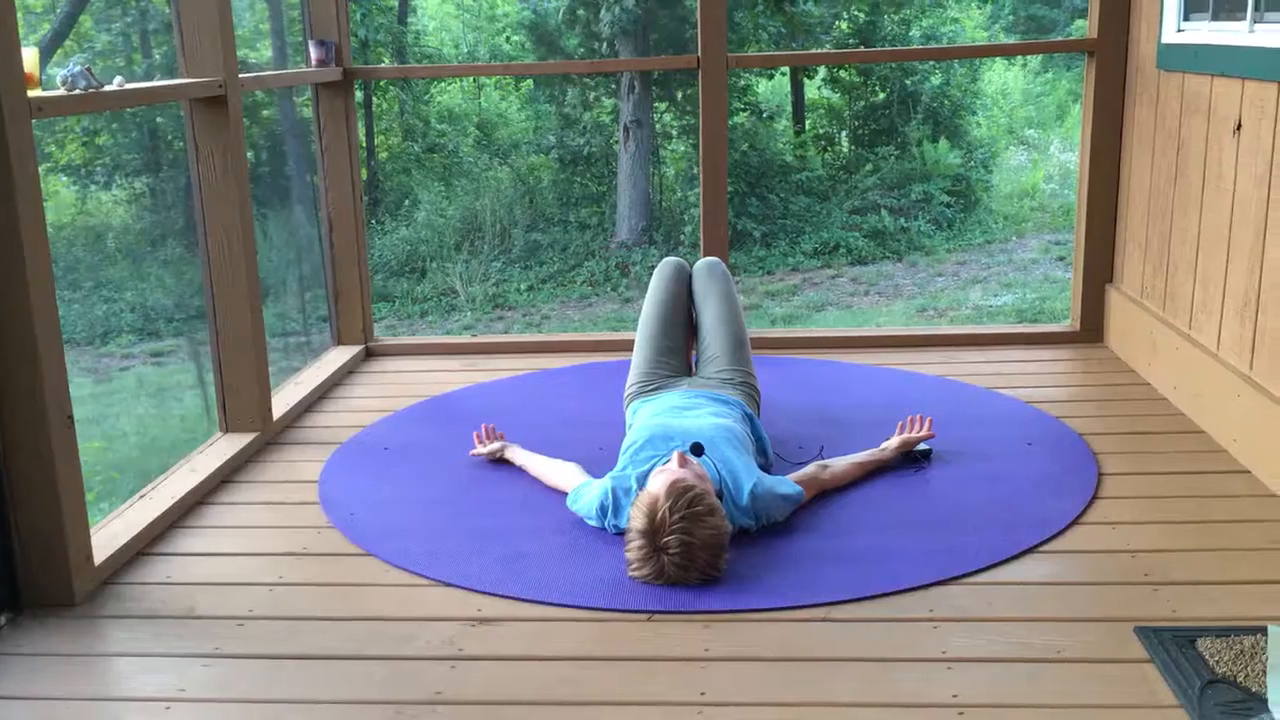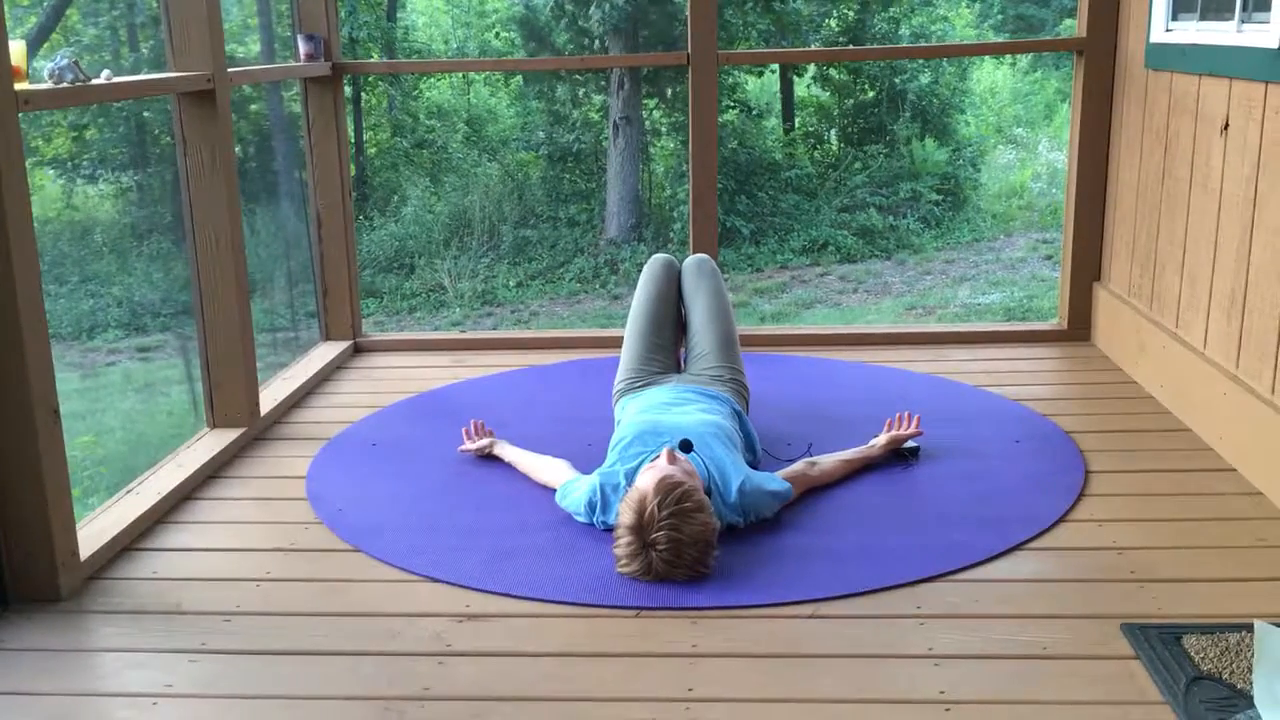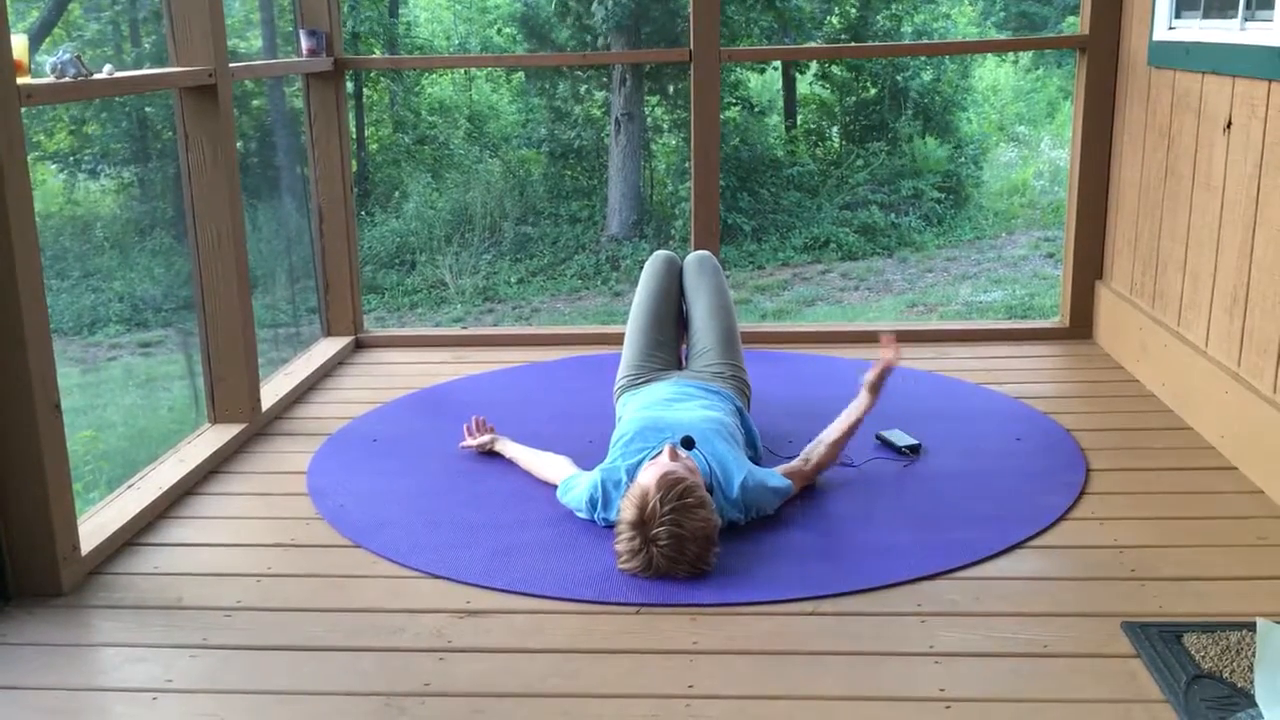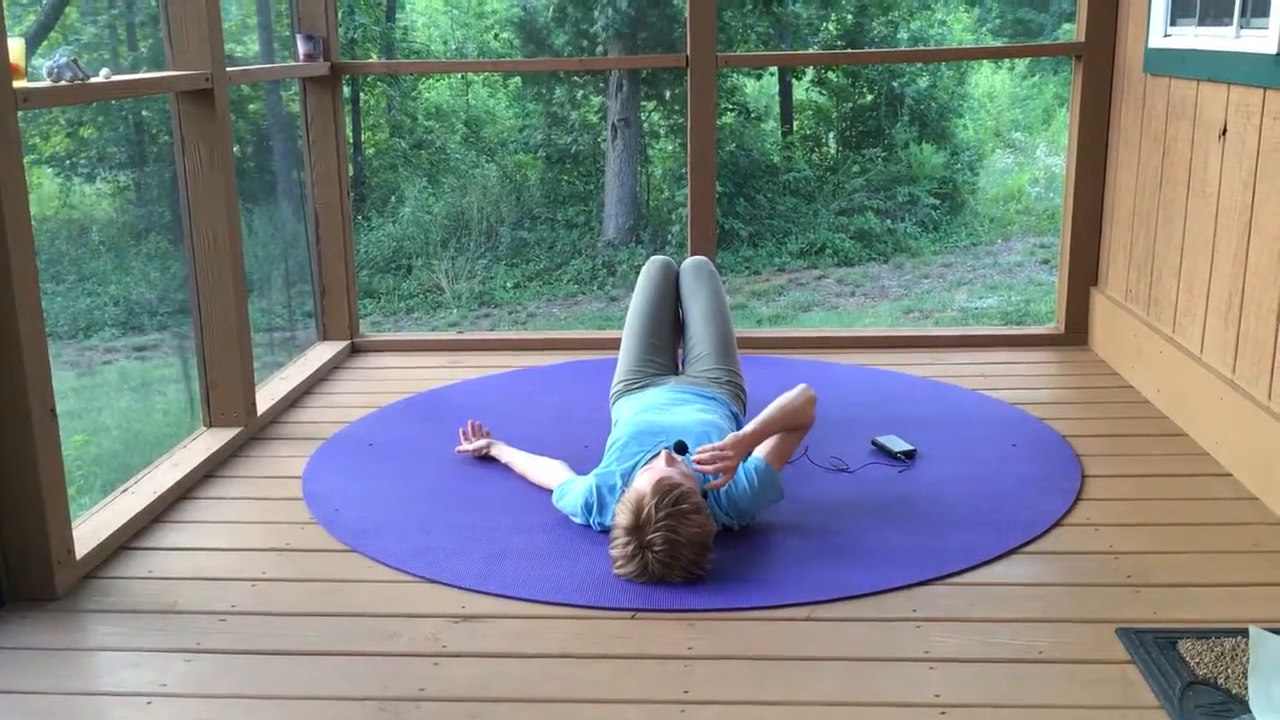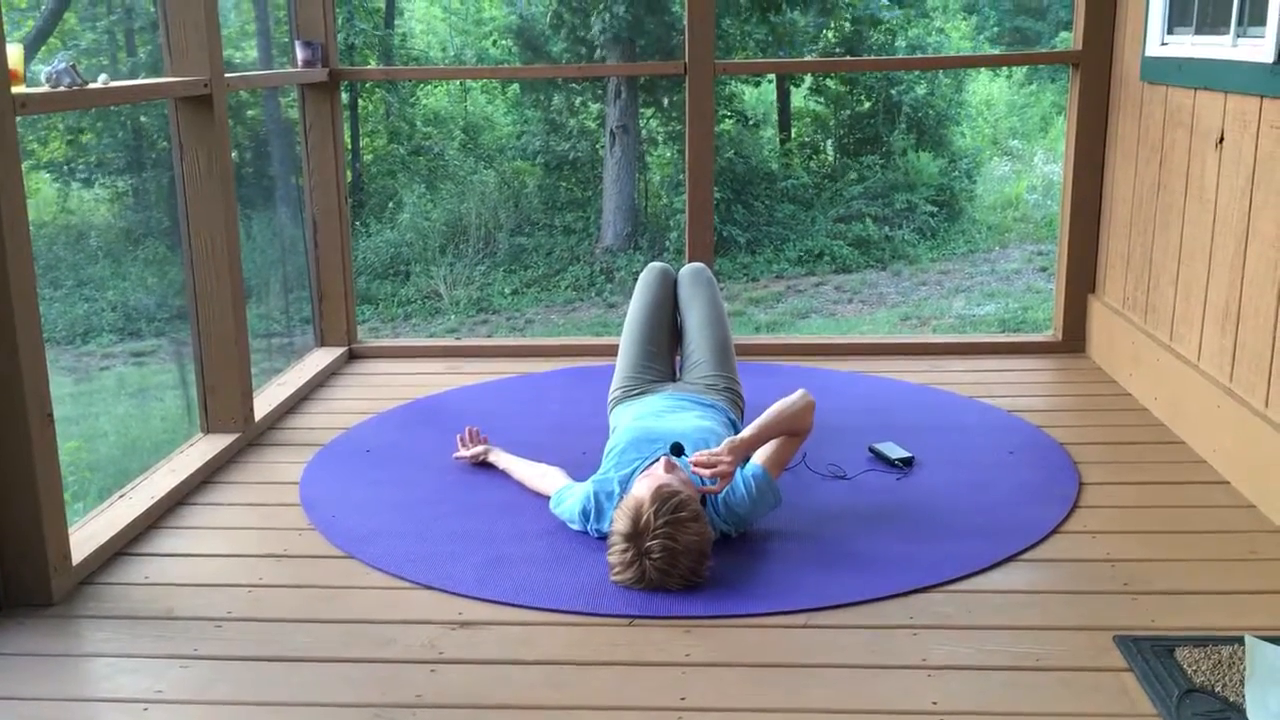
dt=0.7s
person 1, frame 1
left shoulder: (612, 505)
right shoulder: (752, 500)
left elbow: (568, 474)
right elbow: (820, 474)
left wrist: (509, 450)
right wrist: (888, 451)
left hip: (652, 400)
right hip: (728, 401)
left knee: (672, 268)
right knee: (710, 268)
person 1, frame 2
left shoulder: (602, 500)
right shoulder: (740, 497)
left elbow: (558, 471)
right elbow: (808, 470)
left wrist: (497, 446)
right wrist: (876, 447)
left hip: (641, 395)
right hip: (717, 396)
left knee: (662, 265)
right knee: (699, 265)
person 1, frame 3
left shoulder: (604, 499)
right shoulder: (746, 496)
left elbow: (562, 468)
right elbow: (810, 462)
left wrist: (497, 443)
right wrist: (868, 392)
left hip: (642, 392)
right hip: (717, 393)
left knee: (660, 262)
right knee: (698, 262)
person 1, frame 4
left shoulder: (597, 502)
right shoulder: (735, 498)
left elbow: (554, 470)
right elbow: (804, 399)
left wrist: (493, 446)
right wrist: (744, 440)
left hip: (637, 394)
right hip: (714, 395)
left knee: (660, 267)
right knee: (697, 267)
person 1, frame 5
left shoulder: (594, 509)
right shoulder: (732, 506)
left elbow: (549, 475)
right elbow: (803, 403)
left wrist: (492, 453)
right wrist: (742, 445)
left hip: (636, 402)
right hip: (712, 403)
left knee: (657, 273)
right knee: (694, 274)
